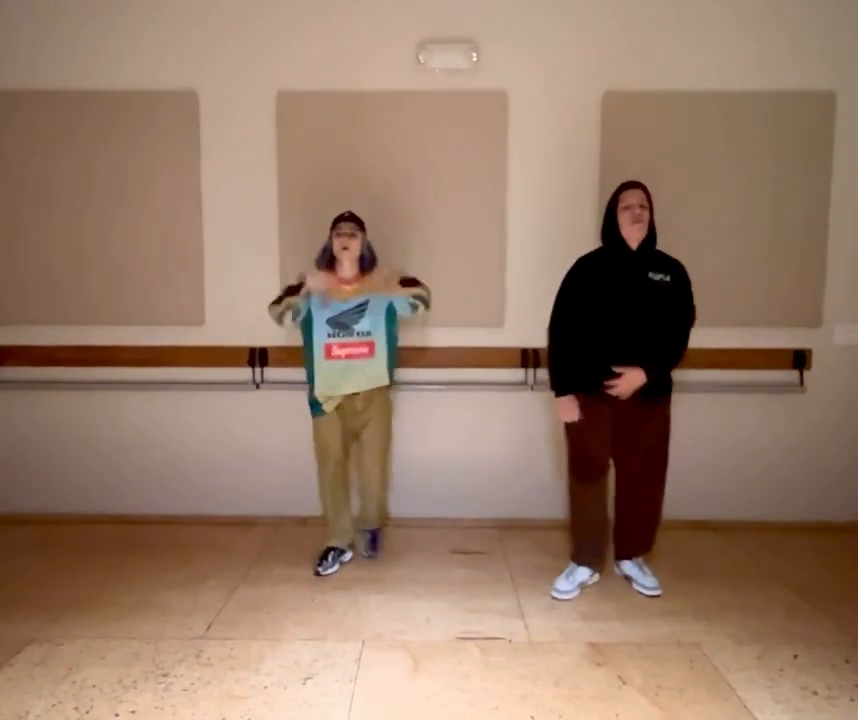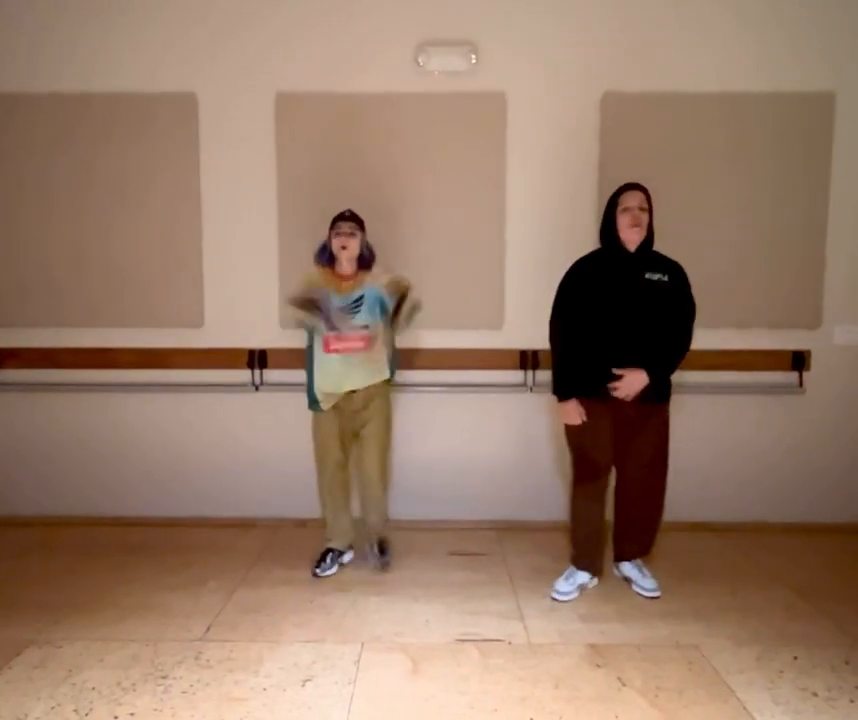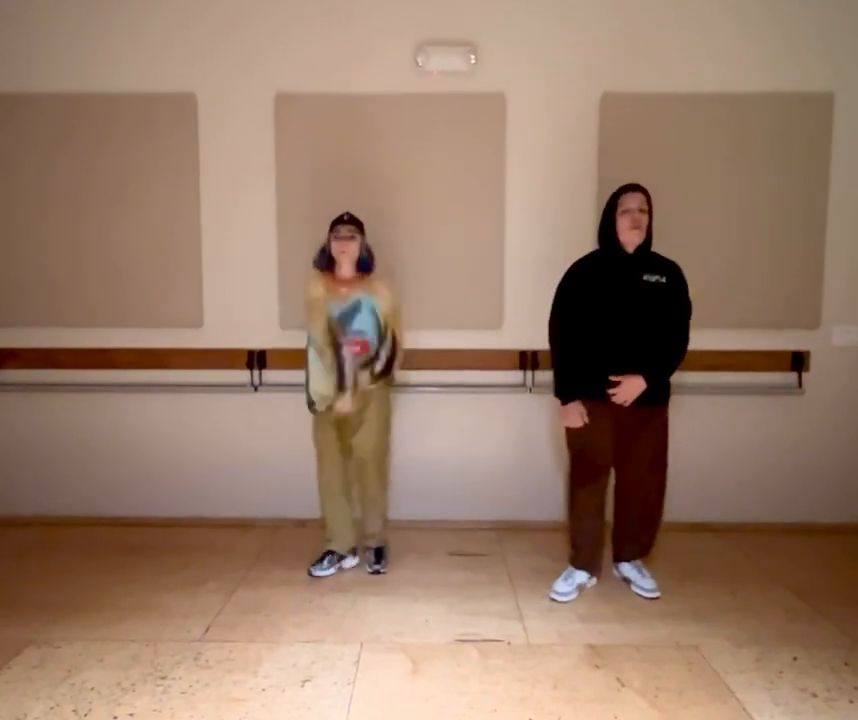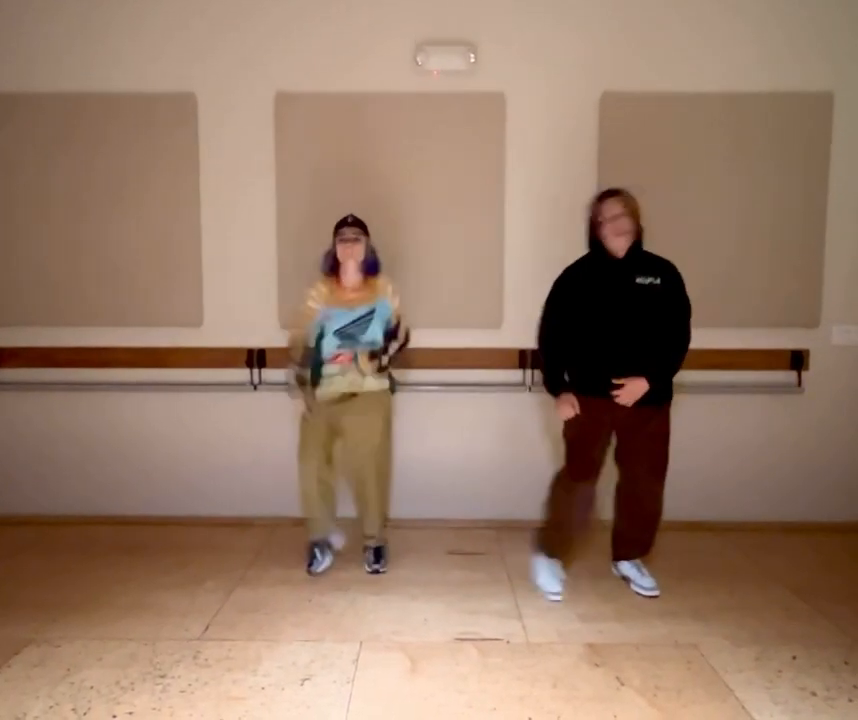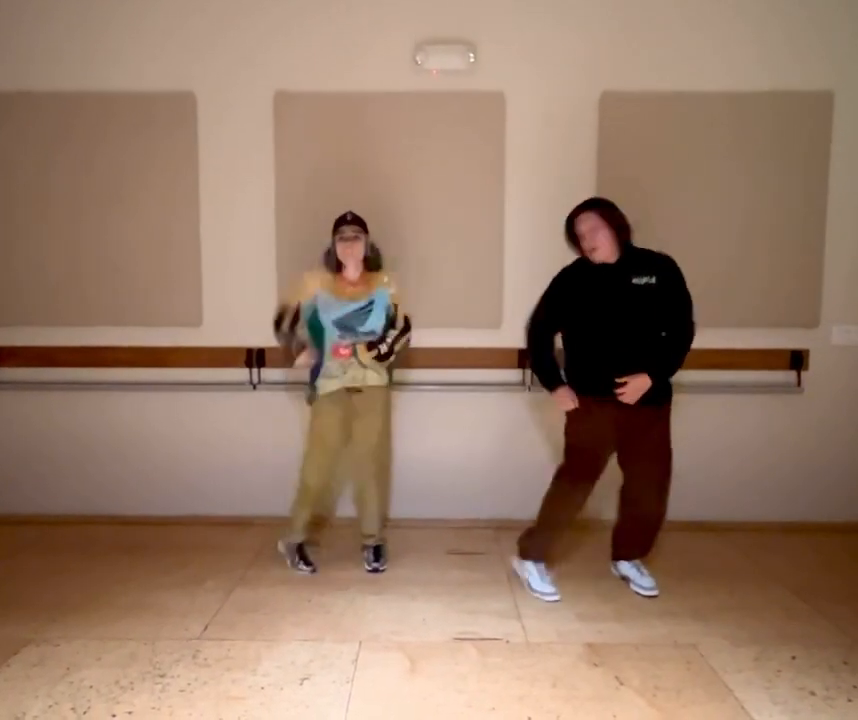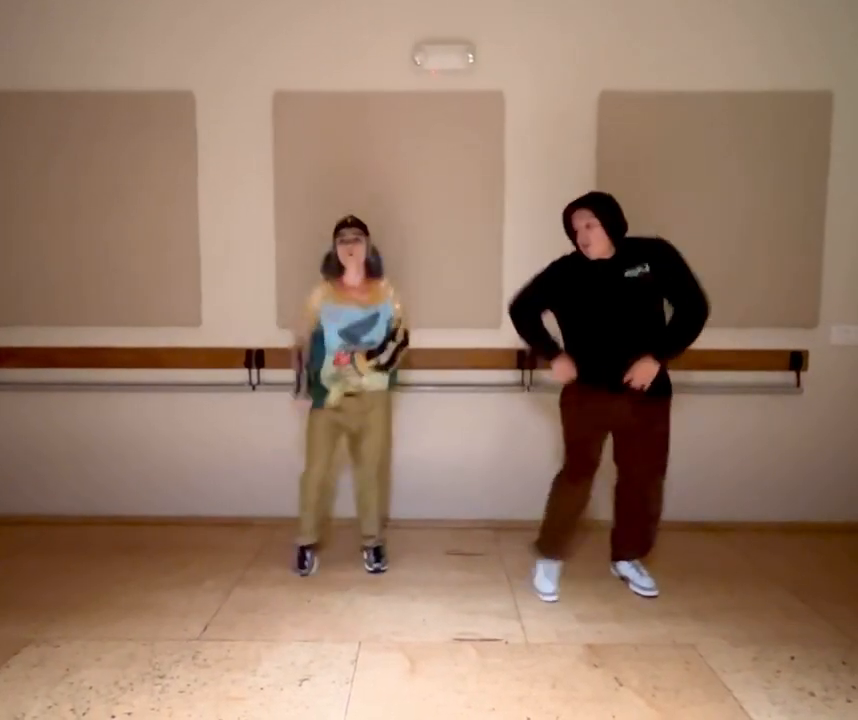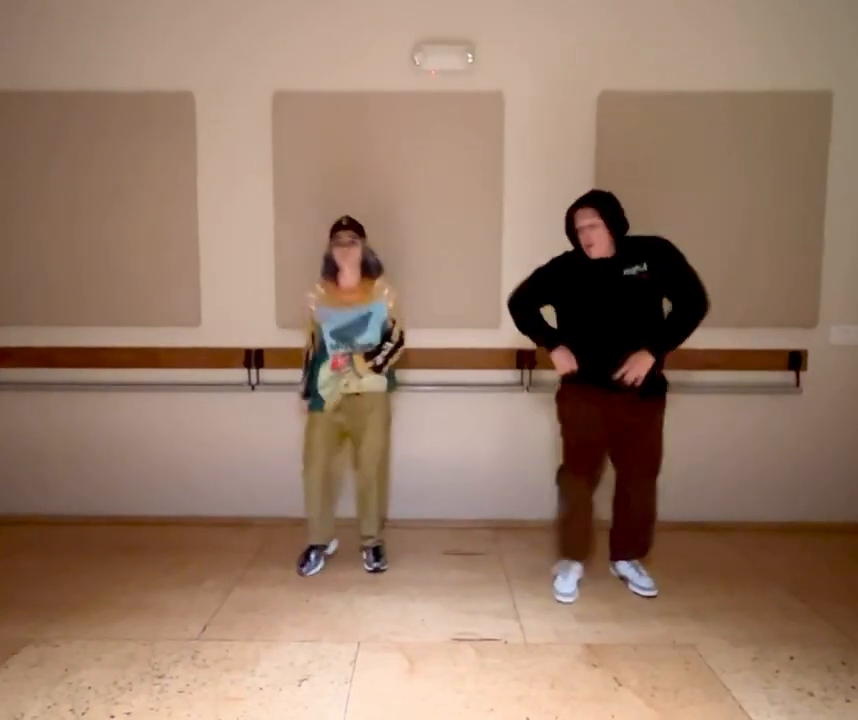
dt=0.1s
person 1, frame 1
left shoulder: (670, 271)
right shoulder: (589, 268)
left elbow: (679, 332)
right elbow: (561, 332)
left wrist: (647, 371)
right wrist: (562, 390)
left hip: (648, 394)
right hip: (590, 393)
left knee: (645, 478)
right knee: (588, 477)
left ankle: (631, 557)
right ankle: (584, 563)
person 1, frame 2
left shoulder: (669, 273)
right shoulder: (586, 270)
left elbow: (680, 334)
right elbow: (563, 335)
left wrist: (649, 373)
right wrist: (565, 394)
left hip: (648, 395)
right hip: (591, 396)
left knee: (645, 481)
right knee: (589, 478)
left ankle: (631, 558)
right ankle: (584, 567)
person 1, frame 3
left shoulder: (666, 273)
right shoulder: (584, 272)
left elbow: (677, 336)
right elbow: (563, 337)
left wrist: (647, 377)
right wrist: (567, 398)
left hip: (645, 397)
right hip: (591, 397)
left knee: (644, 481)
right knee: (589, 479)
left ankle: (629, 559)
right ankle: (582, 567)
person 1, frame 4
left shoulder: (662, 273)
right shoulder: (578, 276)
left elbow: (678, 336)
right elbow: (551, 336)
left wrist: (651, 378)
right wrist: (559, 390)
left hip: (647, 397)
right hip: (589, 396)
left knee: (645, 481)
right knee: (580, 473)
left ankle: (629, 558)
right ankle: (549, 554)
person 1, frame 5
left shoulder: (659, 269)
right shoulder: (572, 281)
left elbow: (681, 329)
right elbow: (538, 335)
left wrist: (653, 374)
right wrist: (555, 385)
left hip: (647, 398)
right hip: (590, 399)
left knee: (649, 483)
right knee: (577, 476)
left ankle: (629, 558)
right ankle: (532, 557)
person 1, frame 6
left shoulder: (657, 256)
right shoulder: (567, 272)
left elbow: (694, 310)
right elbow: (522, 309)
left wrist: (659, 356)
right wrist: (553, 355)
left hip: (645, 390)
right hip: (588, 391)
left knee: (644, 479)
right knee: (577, 471)
left ankle: (629, 557)
right ankle: (549, 557)
person 1, frame 7
left shoulder: (656, 255)
right shoulder: (565, 270)
left elbow: (693, 303)
right elbow: (520, 303)
left wrist: (653, 351)
right wrist: (553, 346)
left hip: (642, 391)
right hip: (584, 389)
left knee: (639, 477)
right knee: (579, 473)
left ankle: (628, 557)
right ankle: (570, 560)
person 2, frame 1
left shoulder: (380, 282)
right shoulder: (315, 284)
left elbow: (420, 300)
right elbow: (278, 312)
left wrist: (409, 288)
right wrist: (302, 289)
left hip: (371, 391)
right hip: (328, 393)
left knee: (373, 463)
right knee: (331, 468)
left ankle: (370, 527)
right ankle: (339, 543)
person 2, frame 2
left shoulder: (376, 280)
right shoulder: (318, 279)
left elbow: (404, 300)
right elbow: (302, 301)
left wrist: (387, 325)
right wrist: (332, 317)
left hip: (371, 389)
right hip: (328, 391)
left knee: (374, 464)
right knee: (330, 467)
left ankle: (378, 537)
right ankle: (338, 544)
person 2, frame 3
left shoulder: (376, 288)
right shoulder: (319, 286)
left elbow: (392, 339)
right elbow: (321, 336)
left wrist: (375, 374)
right wrist: (339, 385)
left hip: (370, 390)
right hip: (329, 394)
left knee: (371, 467)
right knee: (331, 471)
left ankle: (375, 542)
right ankle: (340, 548)
person 2, frame 4
left shoulder: (383, 289)
right shoulder: (320, 292)
left elbow: (401, 336)
right elbow: (301, 341)
left wrist: (374, 362)
right wrist: (304, 384)
left hip: (371, 393)
right hip: (326, 394)
left knee: (371, 468)
right knee: (312, 461)
left ankle: (374, 542)
right ankle: (323, 536)
person 2, frame 5
left shoulder: (383, 284)
right shoulder: (318, 282)
left elbow: (402, 329)
right elbow: (286, 319)
left wrist: (373, 351)
right wrist: (300, 349)
left hip: (372, 388)
right hip: (330, 388)
left knee: (372, 465)
right knee: (318, 465)
left ankle: (373, 540)
right ankle: (296, 537)
person 2, frame 6
left shoulder: (385, 292)
right shoulder: (323, 293)
left elbow: (400, 340)
right elbow: (305, 342)
left wrist: (366, 362)
right wrist: (305, 384)
left hip: (372, 392)
right hip: (330, 394)
left knee: (373, 468)
right knee: (317, 468)
left ankle: (373, 542)
right ankle: (306, 541)
person 2, frame 7
left shoulder: (381, 291)
right shoulder: (320, 295)
left elbow: (396, 340)
right elbow: (313, 346)
left wrist: (362, 364)
right wrist: (306, 390)
left hip: (371, 394)
right hip: (327, 395)
left knee: (372, 469)
right knee: (316, 467)
left ankle: (372, 542)
right ankle: (320, 540)
